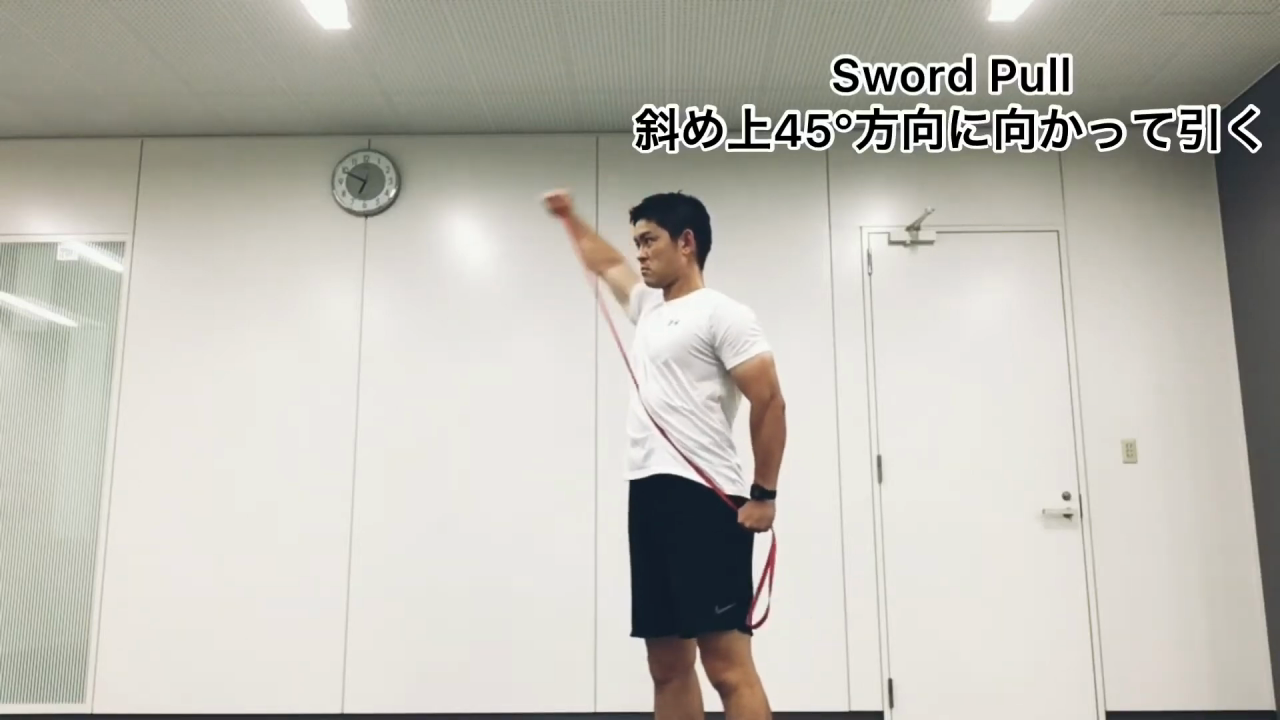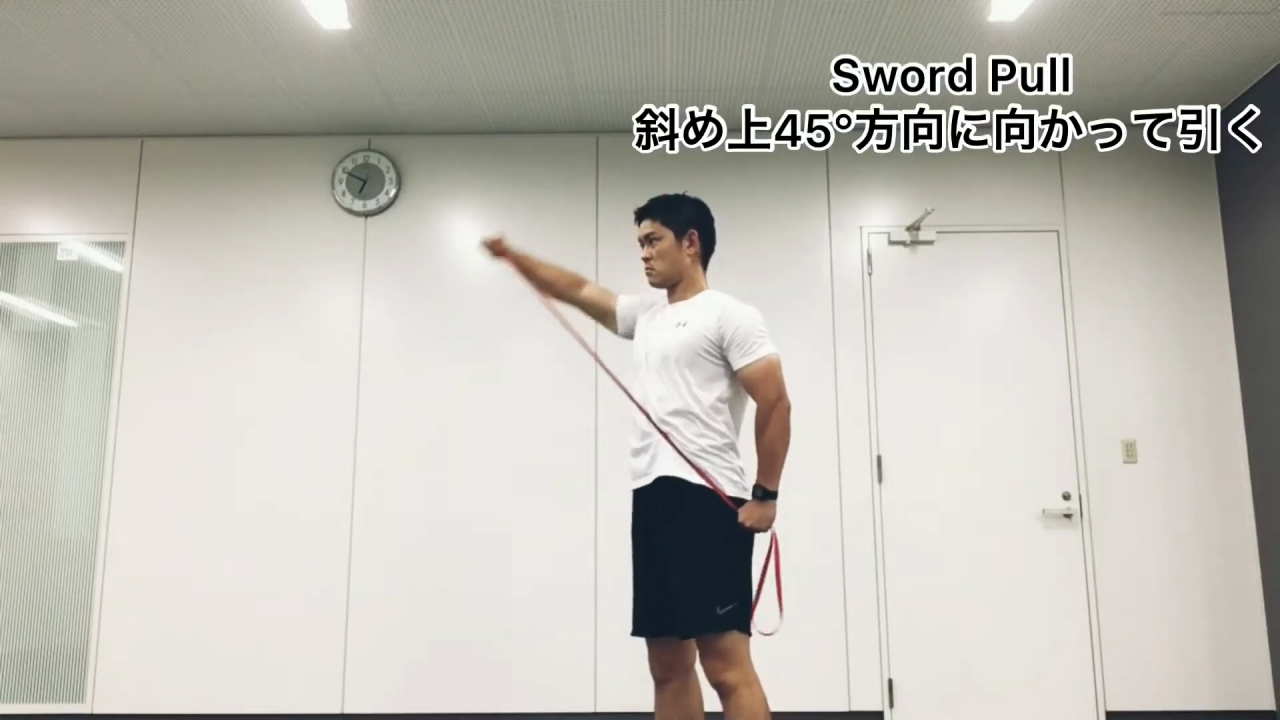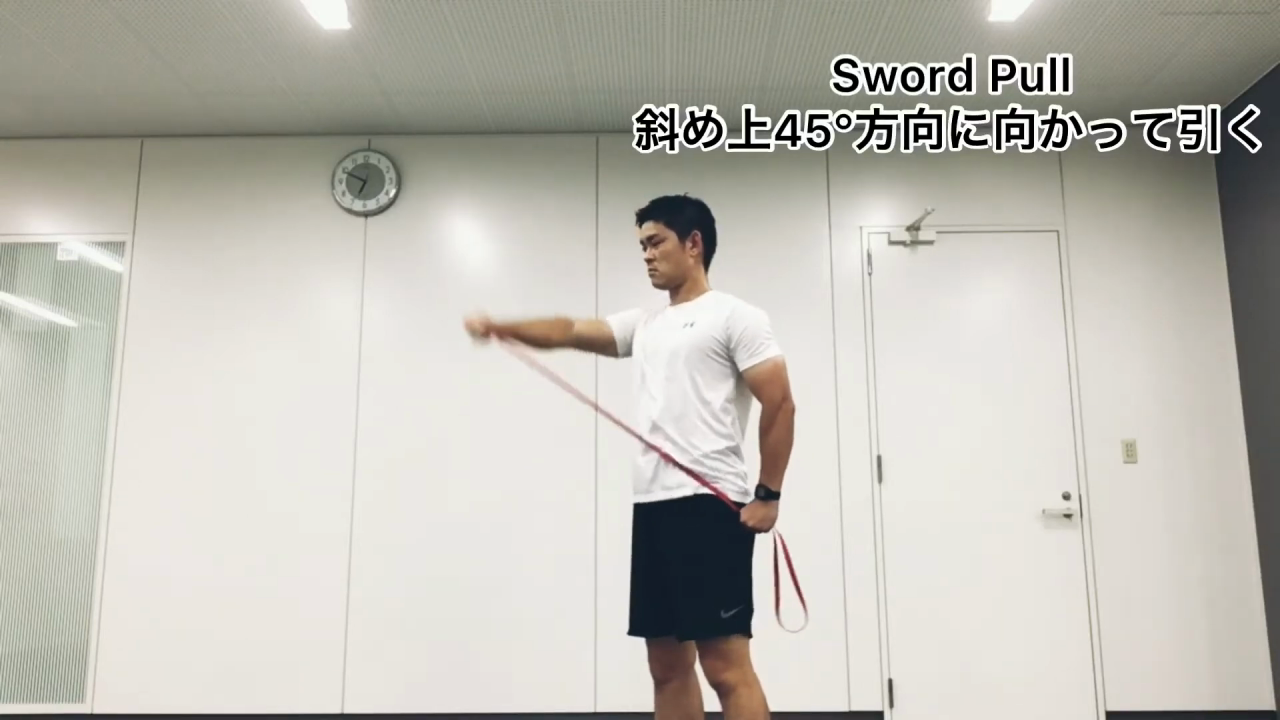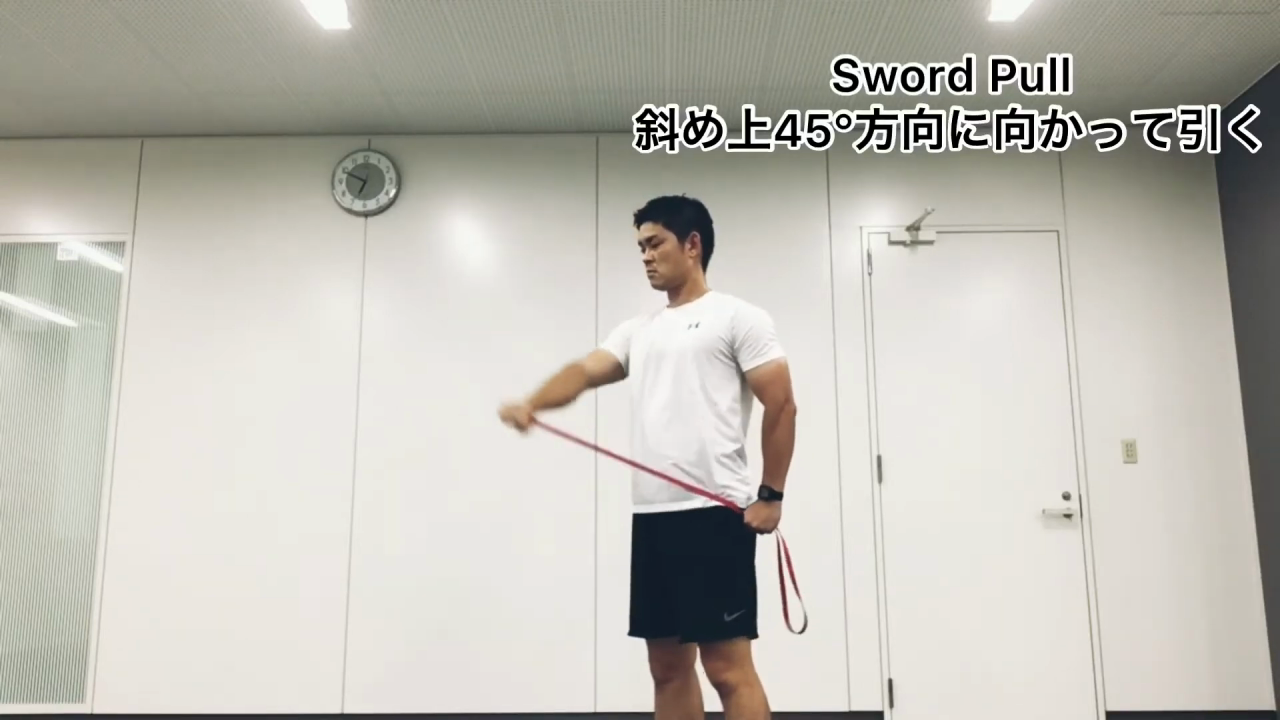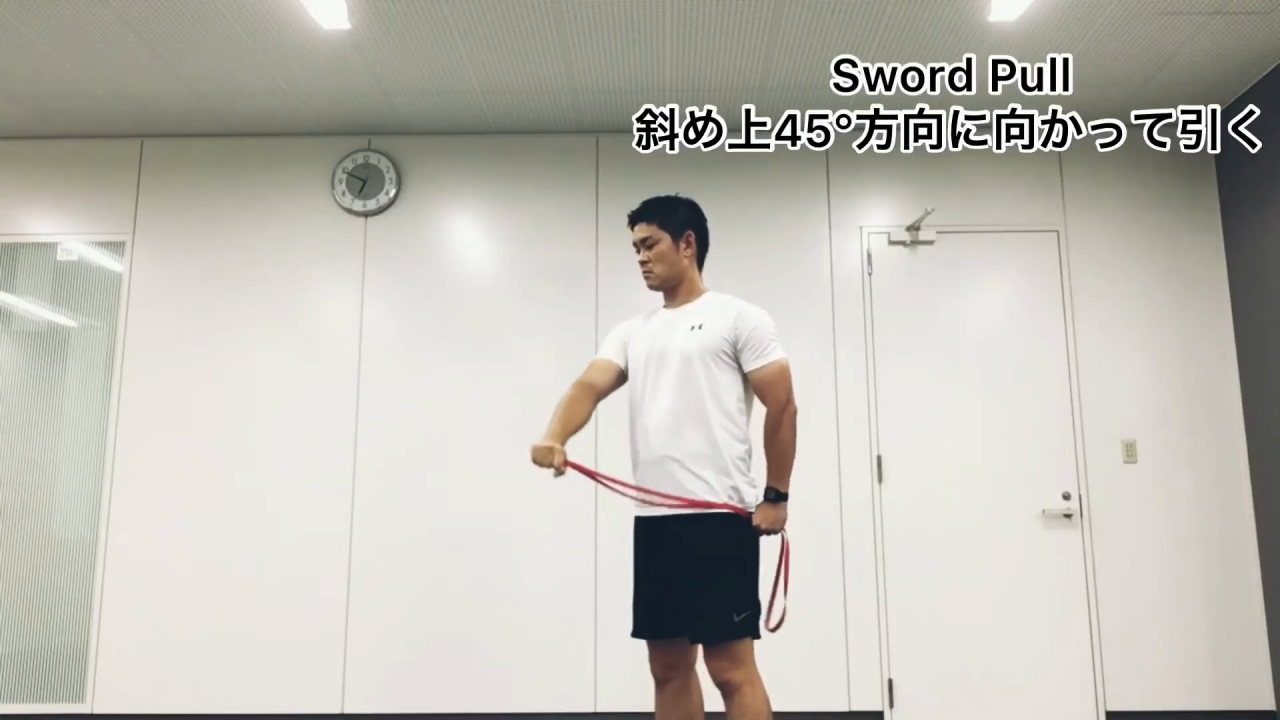
dt=0.2s
person 1, frame 1
left shoulder: (719, 313)
right shoulder: (650, 306)
left elbow: (769, 403)
right elbow: (607, 266)
left wrist: (762, 495)
right wrist: (570, 216)
left hip: (702, 500)
right hip: (649, 497)
left knee: (727, 661)
right knee: (668, 662)
person 1, frame 2
left shoulder: (728, 315)
right shoulder: (647, 314)
left elbow: (776, 404)
right elbow: (580, 291)
left wrist: (764, 494)
right wrist: (512, 255)
left hip: (706, 501)
right hip: (651, 499)
left knee: (726, 664)
right knee: (668, 664)
person 1, frame 3
left shoulder: (735, 317)
right shoulder: (645, 322)
left elbow: (780, 405)
right elbow: (572, 330)
left wrist: (768, 494)
right wrist: (501, 326)
left hip: (709, 508)
right hip: (652, 507)
left knee: (726, 665)
right knee: (668, 664)
person 1, frame 4
left shoulder: (738, 318)
right shoulder: (639, 329)
left elbow: (781, 407)
right elbow: (584, 371)
left wrist: (771, 496)
right wrist: (530, 404)
left hip: (714, 513)
right hip: (652, 513)
left knee: (728, 666)
right knee: (669, 664)
person 1, frame 5
left shoulder: (738, 318)
right shoulder: (632, 332)
left elbow: (782, 407)
right elbow: (589, 386)
left wrist: (775, 497)
right wrist: (554, 439)
left hip: (718, 516)
right hip: (653, 518)
left knee: (730, 667)
right knee: (669, 666)
